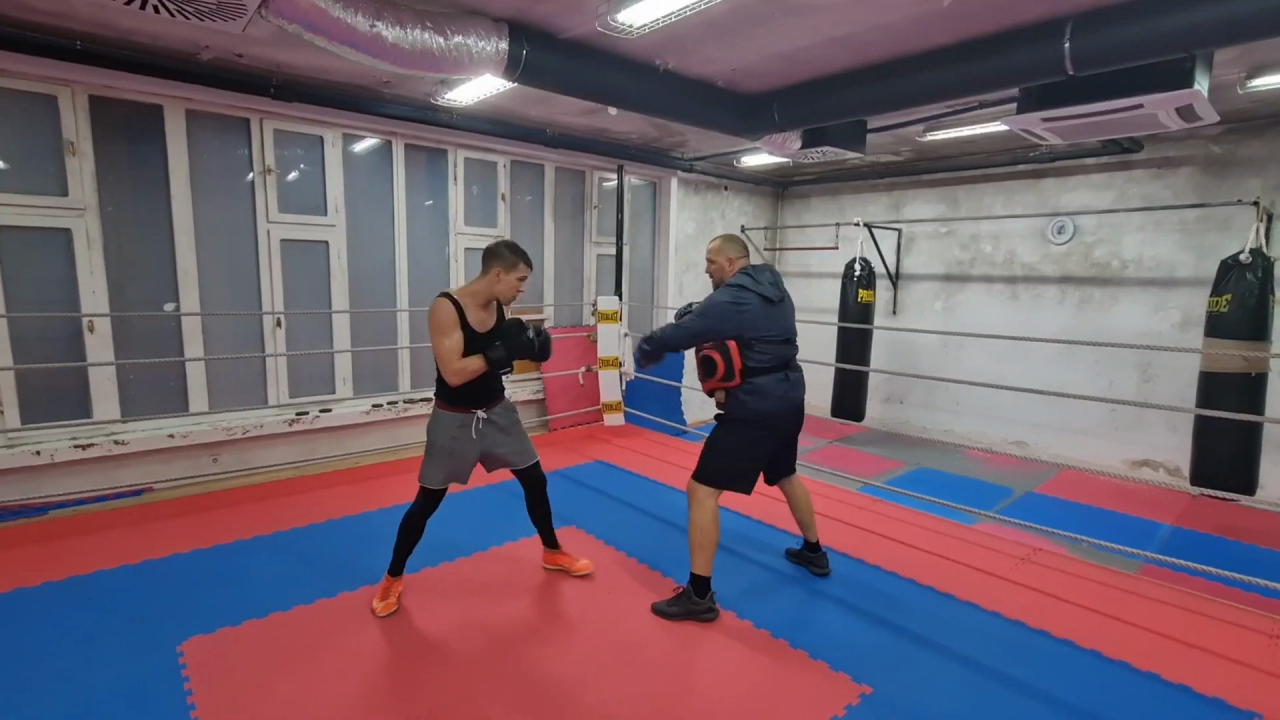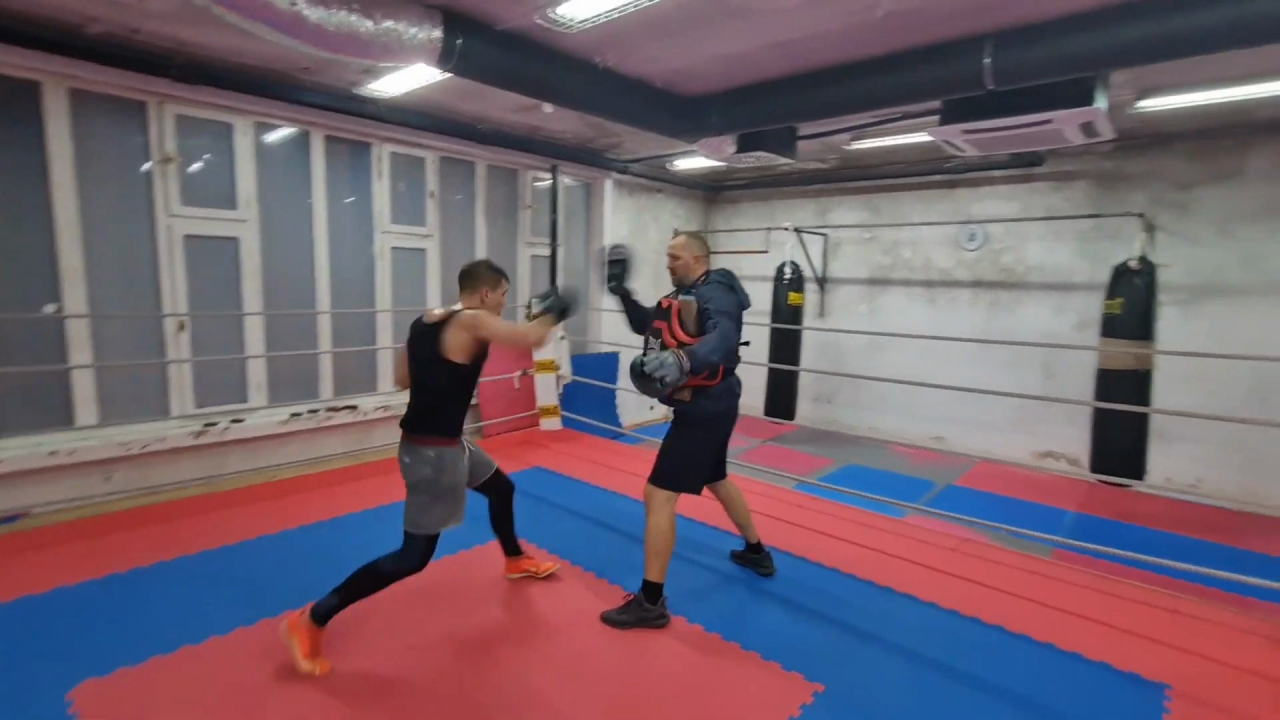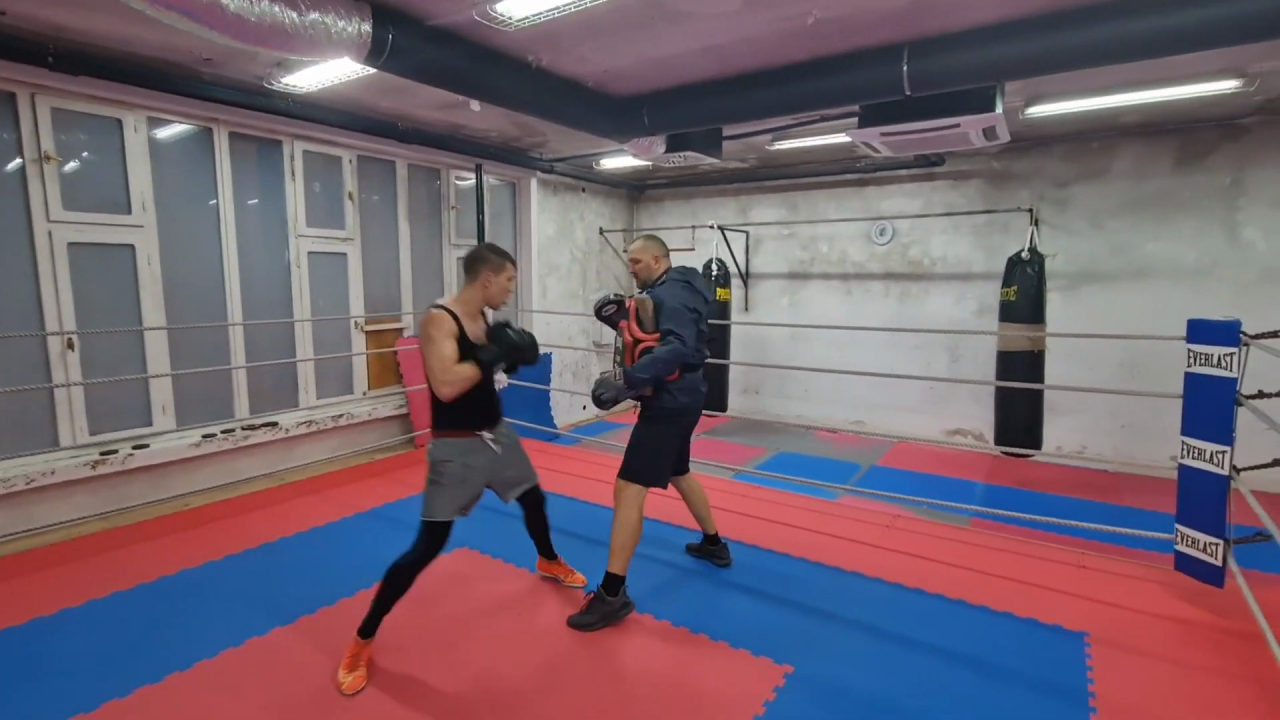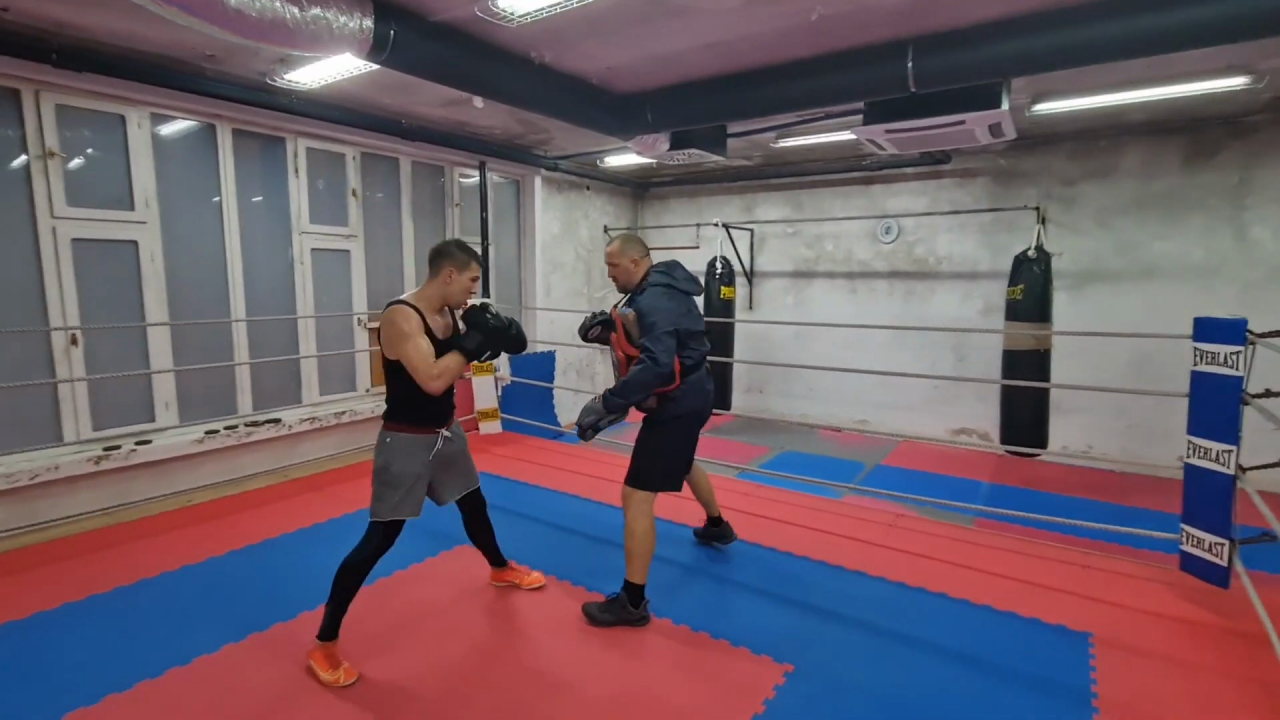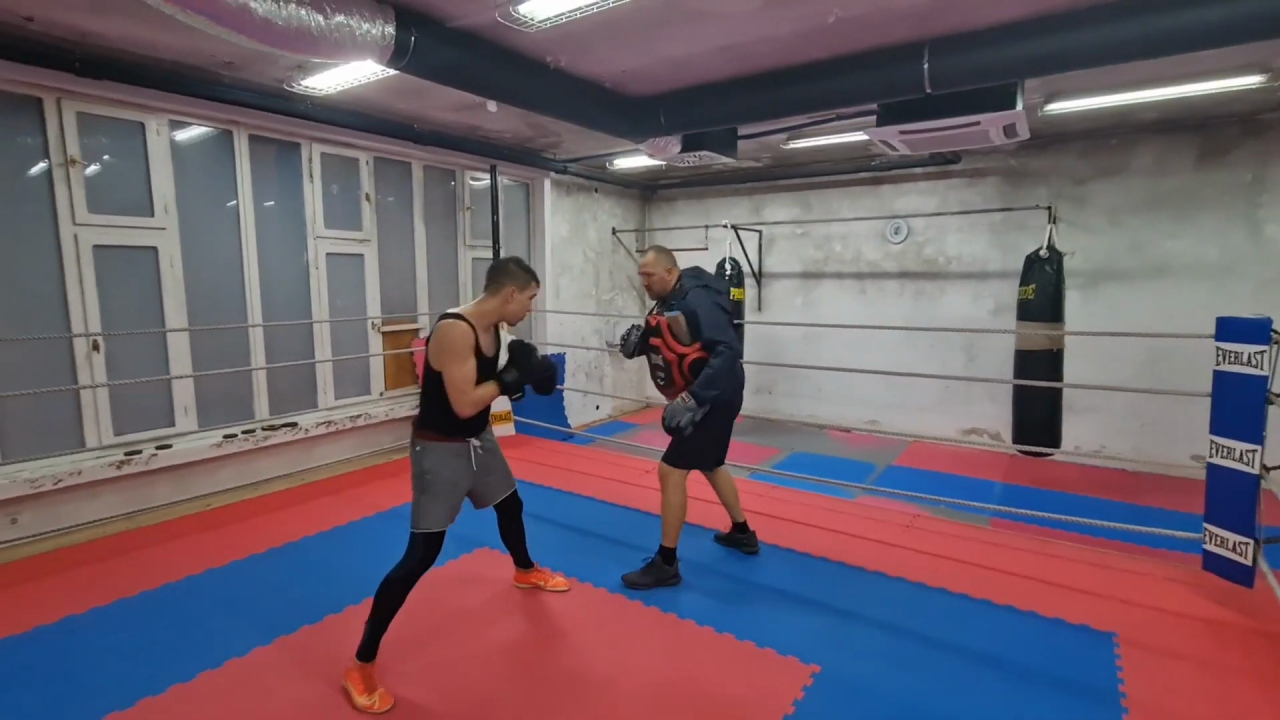
dt=0.7s
person 1, frame 1
left shoulder: (499, 306)
right shoulder: (446, 308)
right elbow: (453, 374)
left wrist: (526, 347)
right wrist: (502, 351)
left hip: (497, 412)
right hip: (454, 419)
left knee: (535, 481)
right knee: (427, 502)
left ankle: (553, 553)
right ankle: (393, 578)
person 1, frame 2
left shoulder: (425, 322)
right shoulder: (473, 322)
left elbow: (405, 378)
right elbow: (526, 339)
right wrist: (551, 309)
left hip: (449, 444)
right hip: (435, 451)
left knee: (501, 487)
right knee: (413, 557)
left ankle: (516, 558)
right ankle: (314, 622)
person 1, frame 3
left shoulder: (481, 317)
right shoulder: (440, 318)
right elbow: (445, 386)
left wrist: (513, 351)
right wrist: (492, 356)
left hip: (496, 434)
right hip: (456, 447)
left knee: (534, 501)
right knee: (428, 546)
left ankle: (549, 561)
right ankle: (362, 642)
person 1, frame 4
left shoulder: (448, 312)
right shoulder: (401, 315)
left elbow: (458, 363)
right elbow: (432, 380)
left wrist: (493, 337)
right wrist: (477, 342)
left hip: (445, 432)
right hip: (406, 440)
left knee: (473, 503)
right knee: (379, 540)
left ankle: (501, 569)
right ankle: (324, 644)
person 1, frame 5
left shoulder: (491, 327)
right shoulder: (454, 330)
right elbow: (465, 402)
left wrist: (527, 370)
right wrist: (513, 376)
left hip: (477, 440)
right hip: (439, 449)
left knee: (510, 504)
right knee: (422, 555)
left ankle: (526, 571)
right ankle: (361, 664)
person 2, frame 1
left shoulder: (731, 299)
right shoulder: (773, 294)
left elbow: (681, 335)
left wrist: (646, 347)
right wrist: (698, 320)
left hip: (753, 410)
right hip: (788, 401)
left knee: (702, 490)
right knee: (785, 476)
left ankle: (699, 595)
right ankle: (814, 552)
person 2, frame 2
left shoulder: (715, 296)
right shoulder: (683, 297)
left elbow: (720, 343)
right elbow: (647, 324)
left wrist: (684, 361)
right wrist: (621, 288)
left hip: (705, 409)
right hip: (706, 406)
left knee: (659, 495)
right knee: (717, 480)
left ankle: (651, 601)
right ankle: (757, 553)
person 2, frame 3
left shoulder: (670, 294)
right shoulder: (672, 291)
left elbow: (676, 349)
right elbow: (656, 336)
left wrist: (627, 379)
right wrist: (621, 319)
left hip: (669, 403)
right hip: (680, 399)
left knee: (629, 489)
right knee: (679, 473)
left ankle: (612, 594)
right ankle: (714, 544)
person 2, frame 4
left shoulder: (654, 302)
right shoulder: (659, 290)
left elbow: (654, 365)
left wrist: (606, 403)
right wrist: (611, 331)
left hip: (676, 405)
right hip: (689, 397)
left knee: (636, 497)
right knee: (683, 462)
left ankle: (632, 602)
right ankle: (717, 524)
person 2, frame 5
left shoulder: (699, 302)
right shoulder: (670, 302)
left elbow: (727, 352)
right elbow: (671, 346)
left wrist: (693, 399)
right wrist: (642, 341)
left hip: (714, 399)
right hip: (707, 398)
left knee: (671, 471)
right knee: (710, 465)
left ankle: (666, 563)
right ankle: (742, 533)
